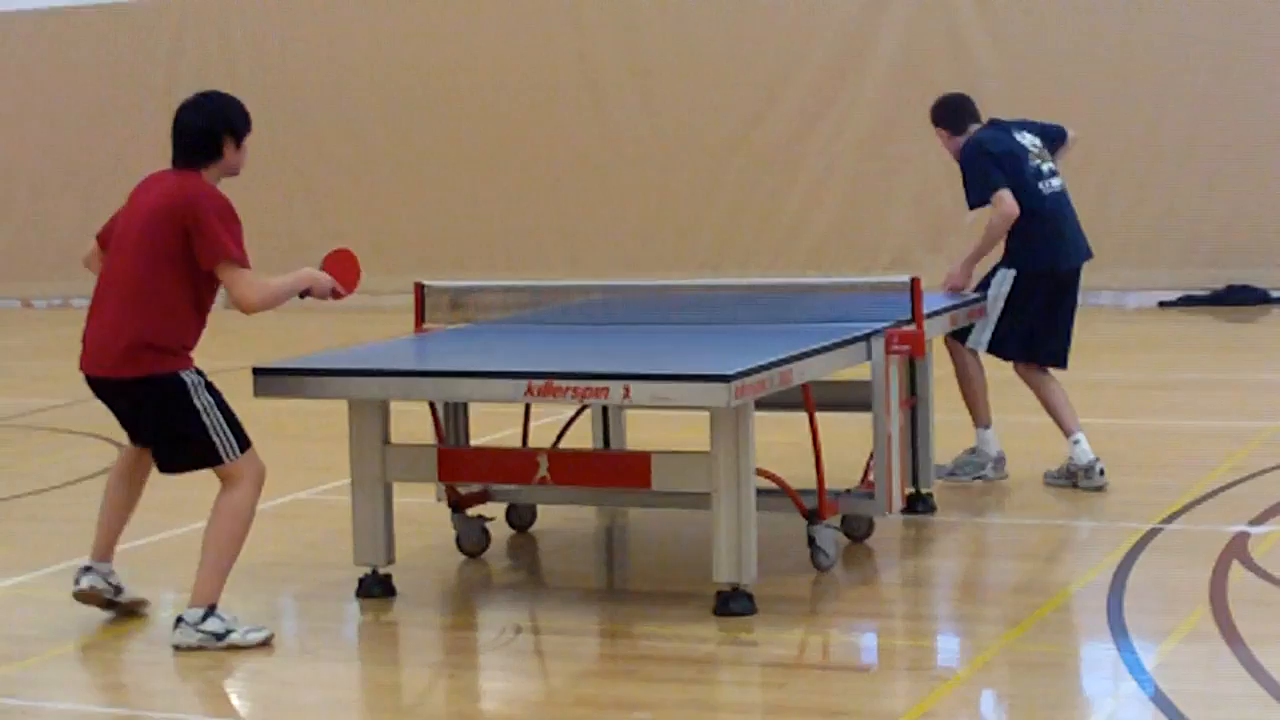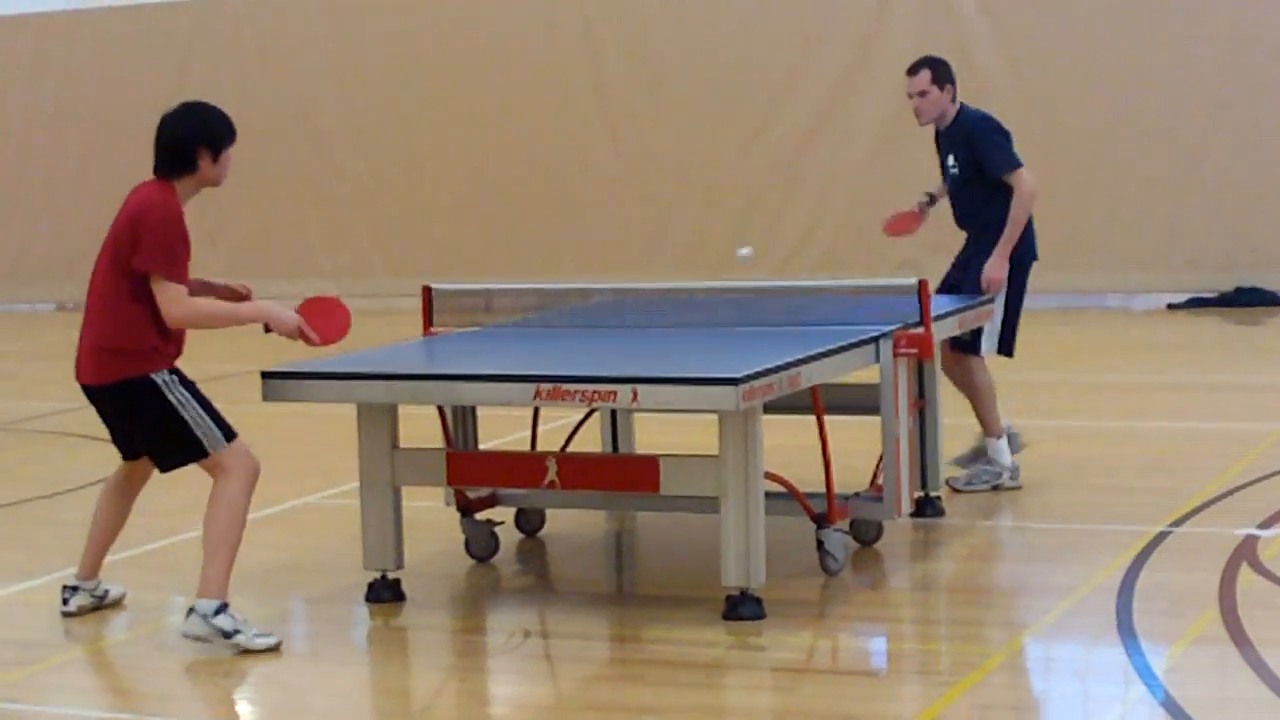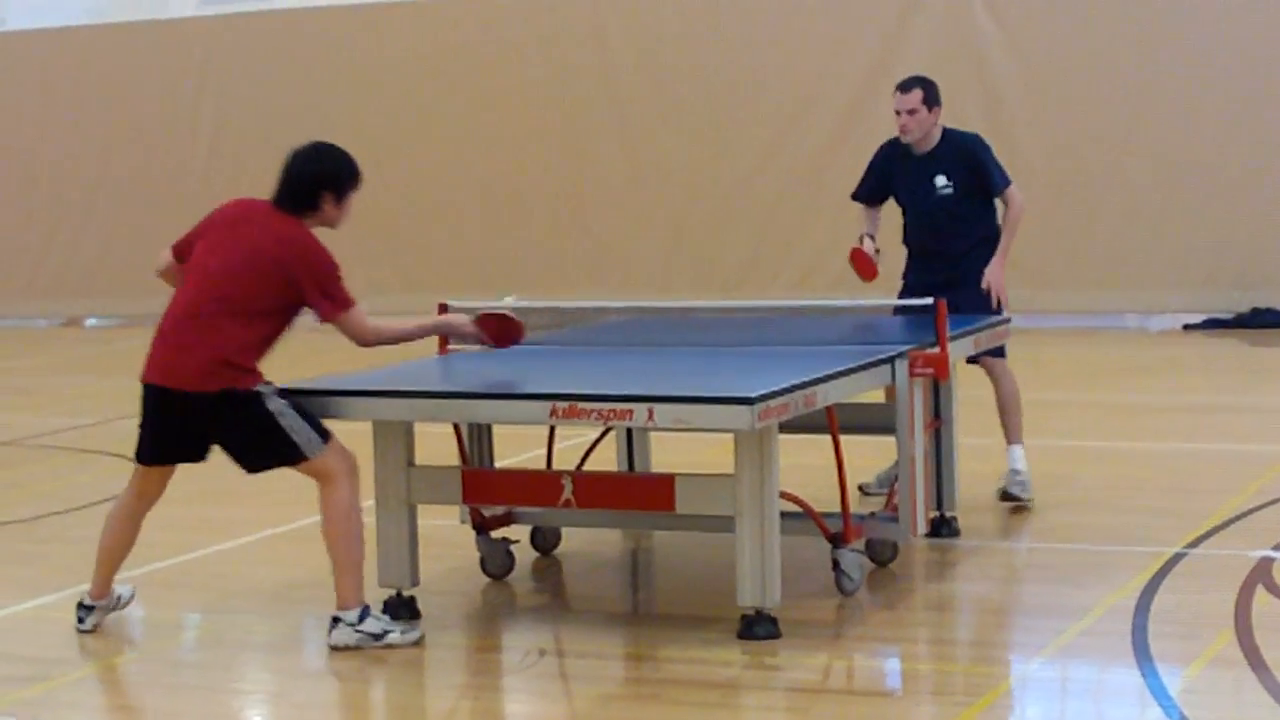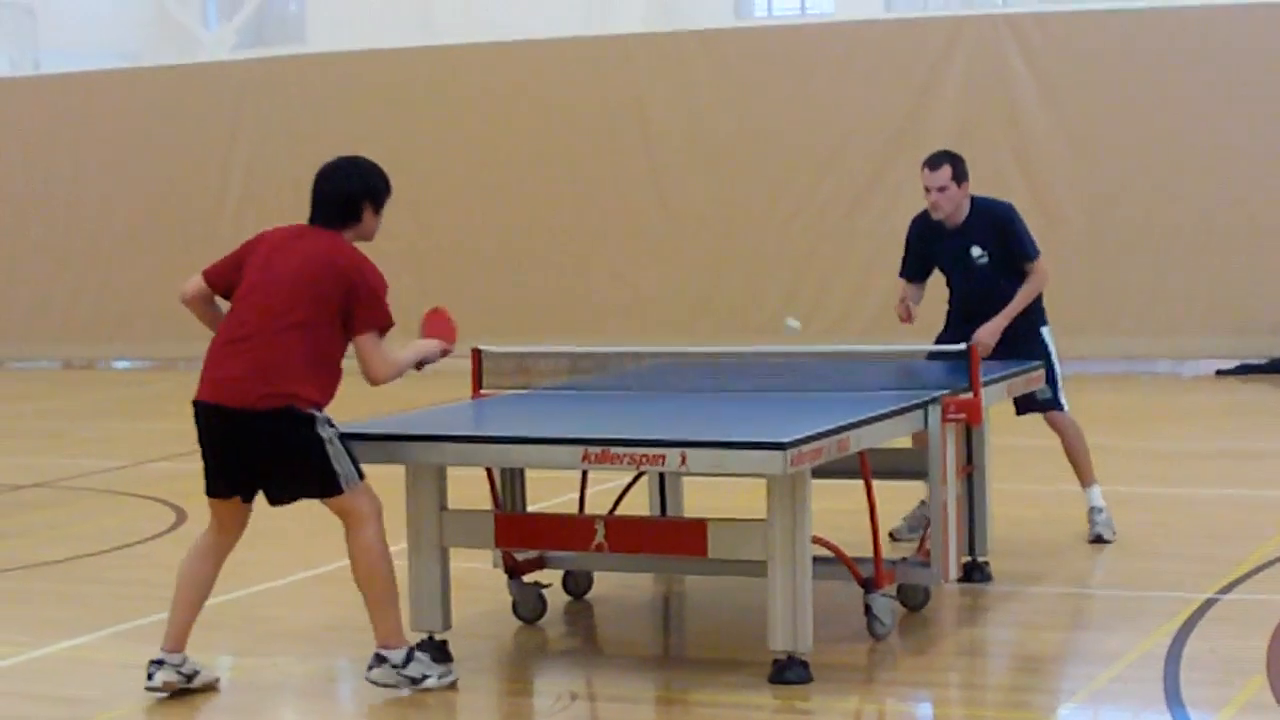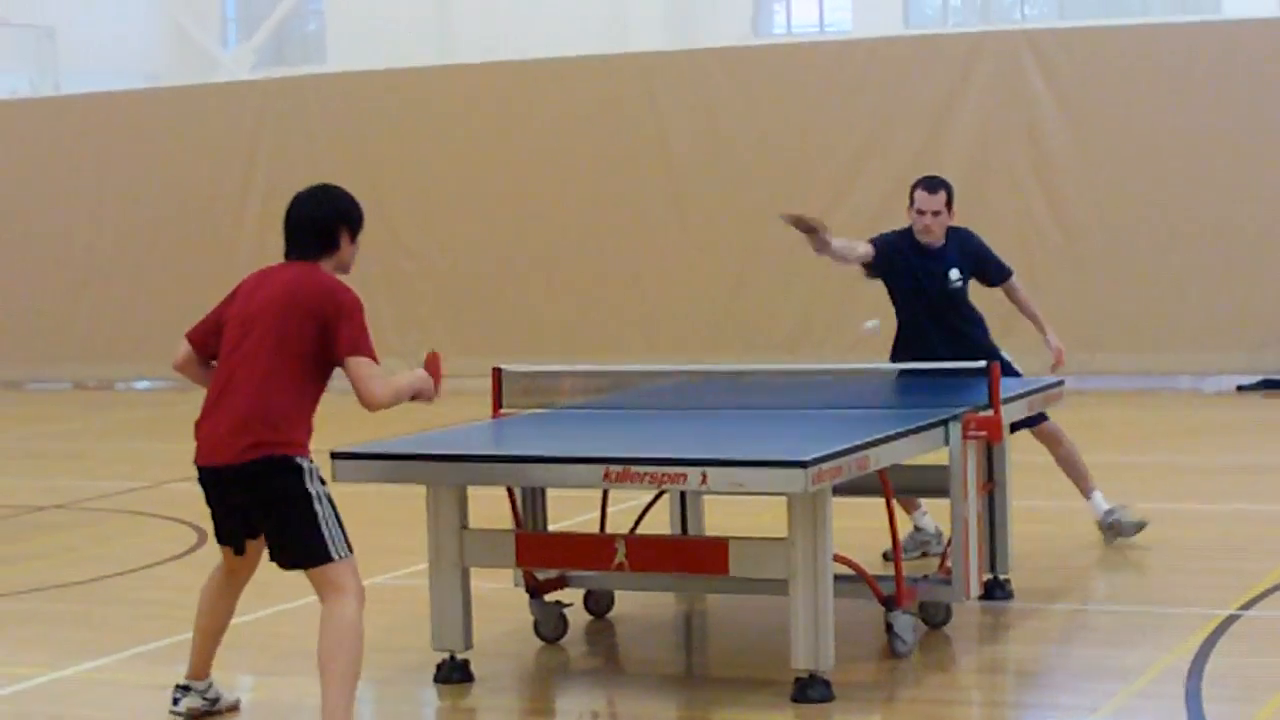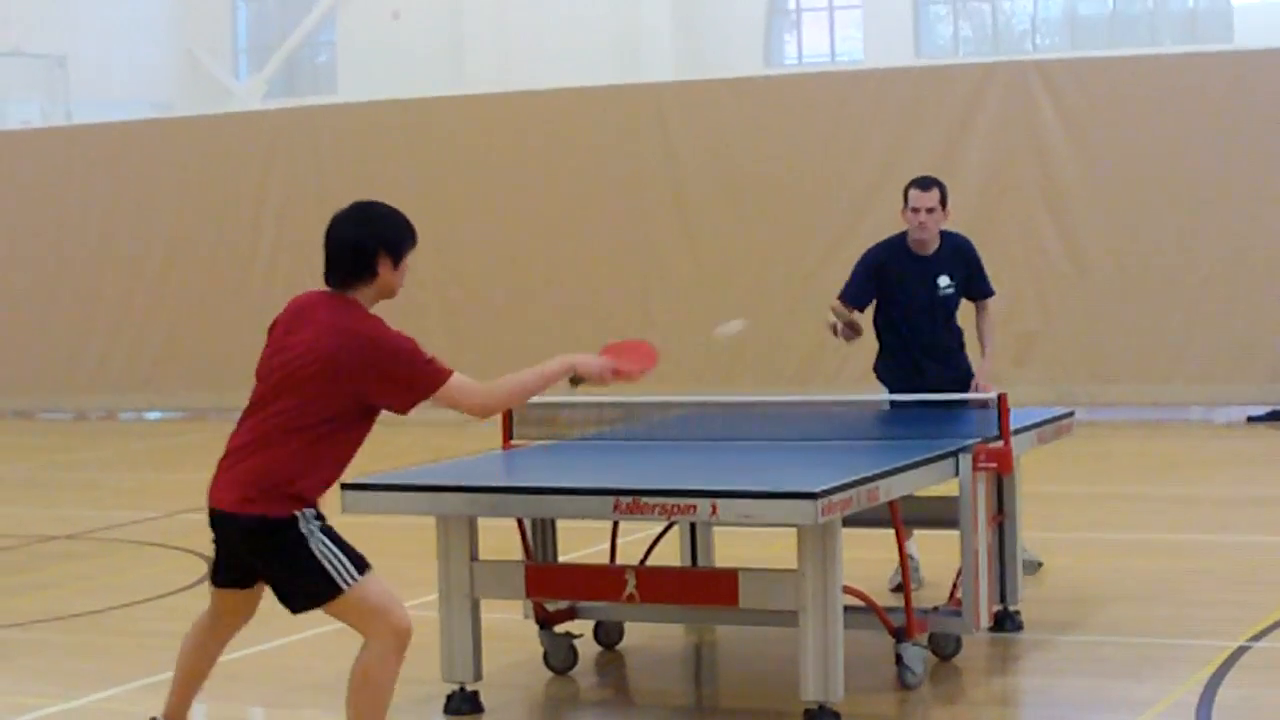
dt=0.4s
person 1, frame 1
left shoulder: (150, 188)
right shoulder: (207, 203)
left elbow: (95, 257)
right elbow: (249, 296)
right wrist: (306, 279)
left hip: (102, 358)
right hip: (155, 365)
left knee: (145, 447)
right knee: (245, 474)
left ankle: (96, 570)
right ankle: (200, 616)
person 1, frame 2
left shoulder: (147, 197)
right shoulder: (161, 212)
right elbow: (176, 313)
left wrist: (215, 290)
right wrist: (265, 312)
left hip: (104, 364)
right hip: (134, 368)
left knee: (137, 464)
right knee: (240, 465)
left ankle: (84, 585)
right ankle: (207, 608)
person 1, frame 3
left shoulder: (233, 213)
right shoulder: (307, 254)
left elbow: (169, 266)
right elbow: (364, 334)
right wrist: (444, 325)
left hip: (162, 373)
right hip: (224, 384)
left knee: (145, 484)
right knee: (338, 471)
left ankle: (95, 600)
right ankle: (351, 617)
person 1, frame 4
left shoulder: (268, 242)
right shoulder: (358, 272)
left elbow: (193, 296)
right elbow: (377, 372)
right wrist: (419, 349)
left hip: (215, 400)
right hip: (280, 407)
left knee: (225, 524)
right knee: (363, 514)
left ankle: (169, 661)
right ankle: (392, 656)
person 1, frame 5
left shoulder: (251, 287)
right shoulder: (336, 295)
left elbow: (184, 359)
right elbow: (373, 394)
right wrist: (414, 380)
left hip: (215, 454)
right hip: (271, 456)
left knee: (236, 562)
right knee: (342, 589)
person 1, frame 6
left shoulder: (298, 309)
right shoulder: (372, 343)
right elbow: (483, 400)
right wrist: (568, 367)
left hip: (230, 497)
right hip: (278, 511)
left knee: (227, 611)
right knee: (389, 625)
person 2, frame 1
left shoulder: (974, 151)
right shoulder: (1016, 130)
left elbow: (1008, 212)
right elbow: (1067, 137)
left wrist: (966, 265)
left hip: (1031, 259)
right hip: (1066, 255)
left knee: (963, 341)
right knee: (1029, 362)
left ankle: (986, 451)
right ankle: (1083, 459)
person 2, frame 2
left shoulder: (978, 128)
right shoulder: (943, 133)
left elbow: (1025, 187)
left wrist: (1001, 256)
right wrist: (932, 198)
left hip: (1000, 256)
right hip: (976, 250)
left knee: (966, 351)
right knee: (937, 341)
left ankle: (1002, 462)
right ankle: (1000, 431)
person 2, frame 3
left shoulder: (968, 148)
right shoulder: (889, 157)
left elbow: (1014, 202)
right elbow: (869, 205)
left wrist: (997, 264)
right wrist: (868, 238)
left hip: (974, 275)
right hip: (922, 276)
left knee: (993, 361)
left ankle: (1018, 468)
person 2, frame 4
left shoulder: (998, 216)
right shoulder: (922, 229)
left elbow: (1037, 273)
right elbow: (911, 283)
left wrist: (998, 325)
right wrist: (907, 305)
left hip: (1020, 326)
right hip: (962, 329)
left knee: (1056, 415)
left ankle: (1096, 505)
right ankle: (928, 507)
person 2, frame 5
left shoulder: (967, 244)
right shoulder: (893, 247)
left elbow: (1009, 283)
right elbow: (857, 252)
left wrist: (1047, 333)
right wrist: (825, 242)
left hip: (977, 355)
right hip: (919, 363)
left knee: (1043, 426)
left ankle: (1102, 511)
right ankle: (925, 527)
person 2, frame 6
left shoulder: (960, 250)
right shoulder: (879, 258)
left elbow: (983, 306)
right elbow: (849, 313)
left wrist: (984, 364)
right wrist: (843, 327)
left hip: (954, 375)
right hip: (901, 379)
right ankle: (908, 556)
